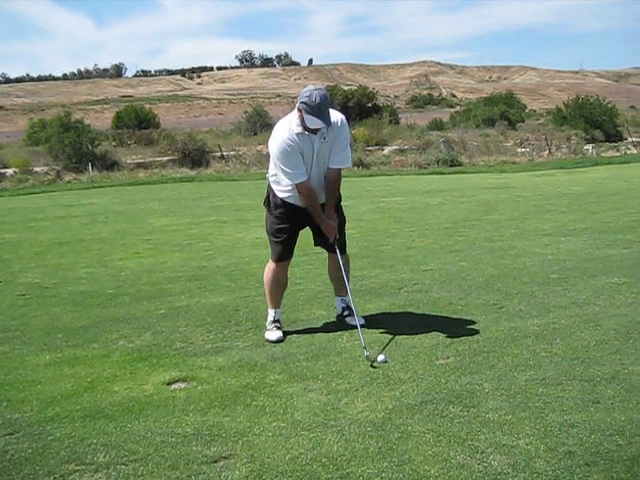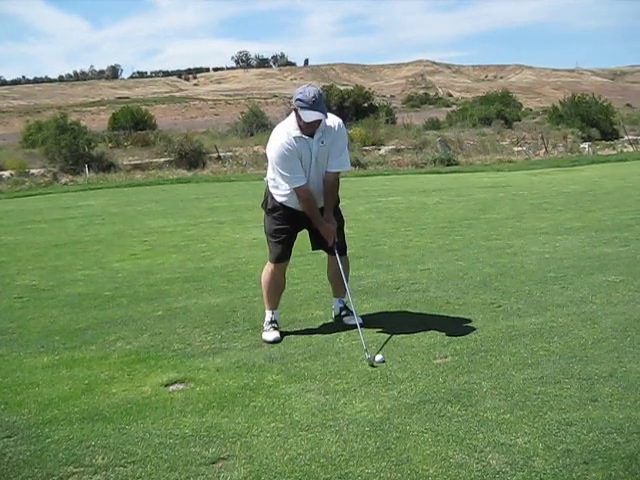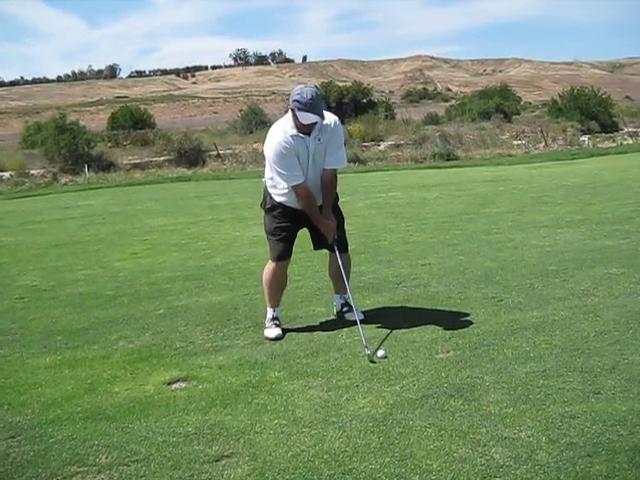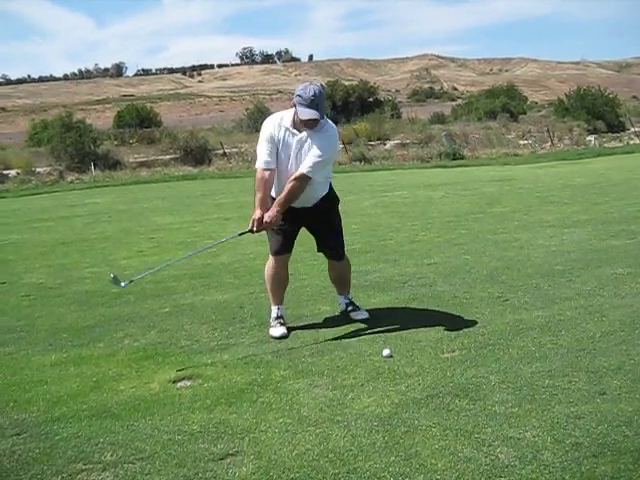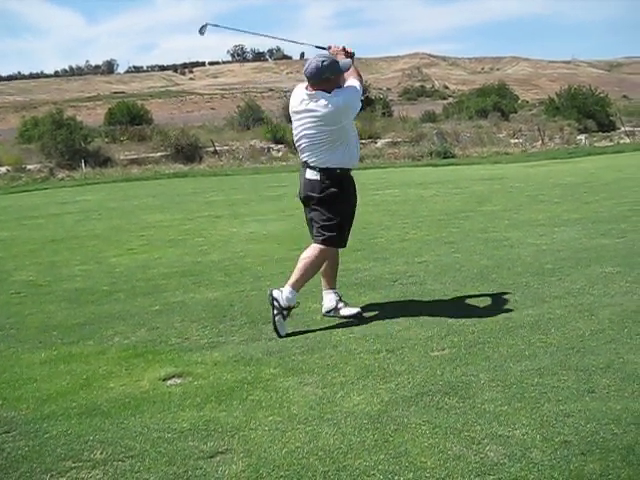
dt=1s
person 1, frame 1
left shoulder: (338, 123)
right shoulder: (284, 136)
left elbow: (334, 172)
right elbow: (303, 187)
left wrist: (330, 210)
right wrist: (322, 221)
left hip: (324, 197)
right hip: (287, 201)
left knee: (338, 250)
right knee: (280, 259)
left ankle: (342, 306)
right ankle: (273, 317)
person 1, frame 2
left shoulder: (336, 127)
right shoulder: (282, 141)
left elbow: (332, 176)
right elbow: (301, 191)
left wrist: (330, 215)
right wrist: (320, 224)
left hip: (323, 200)
right hip: (285, 204)
left knee: (339, 252)
right knee: (278, 261)
left ankle: (340, 306)
right ankle: (270, 318)
person 1, frame 3
left shoulder: (332, 125)
right shoulder: (279, 139)
left elbow: (329, 173)
right elbow: (299, 189)
left wrist: (328, 211)
right wrist: (320, 222)
left hip: (321, 198)
right hip: (284, 203)
left knee: (340, 250)
right knee: (279, 260)
left ankle: (341, 302)
right ankle: (272, 316)
person 1, frame 4
left shoulder: (328, 134)
right shoulder: (273, 125)
left elbow: (301, 179)
right elbow: (265, 171)
left wrist: (276, 212)
right wrist: (260, 208)
left hip: (319, 201)
right hip: (279, 200)
left knee: (337, 256)
right knee: (278, 257)
left ankle: (346, 301)
right ankle: (277, 314)
person 1, frame 5
left shoulder: (300, 92)
right shoulder: (338, 105)
left elbow: (338, 86)
right elbow: (354, 82)
left wrist: (336, 57)
right wrist: (348, 60)
left hip: (316, 176)
right hip: (331, 182)
left knee: (330, 240)
right knee: (325, 242)
left ankle: (330, 299)
right ankle: (285, 296)
